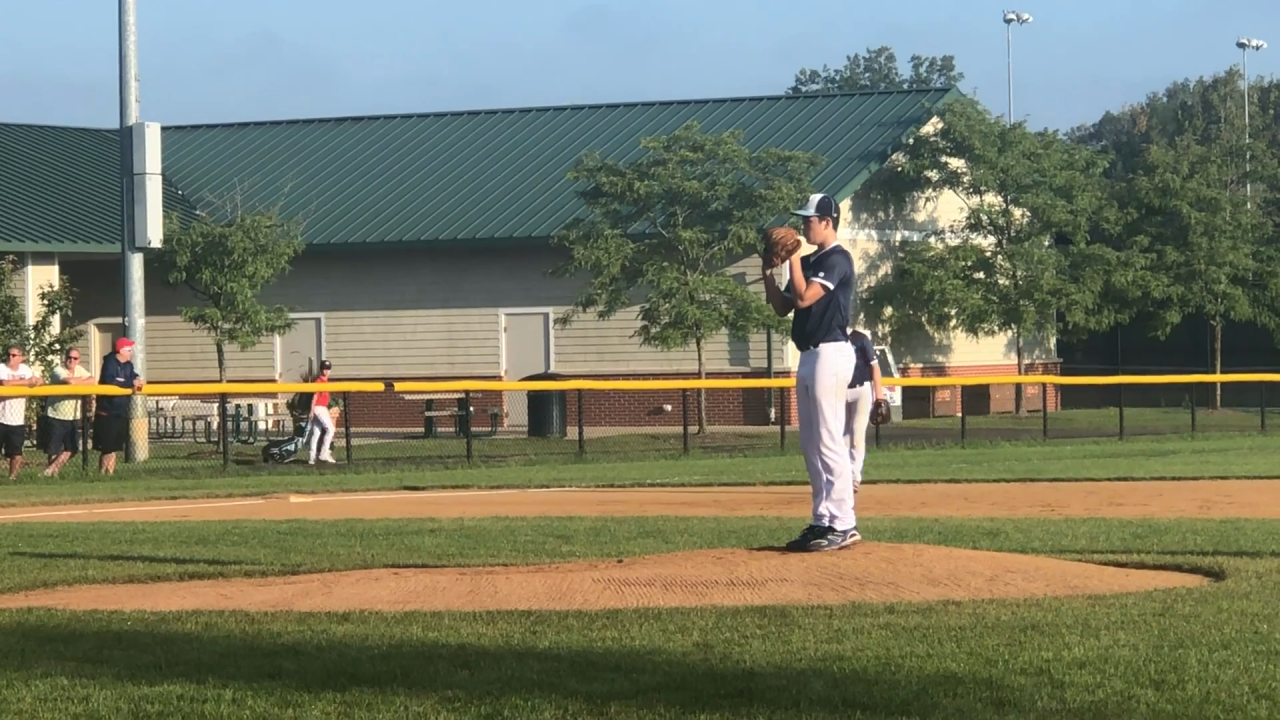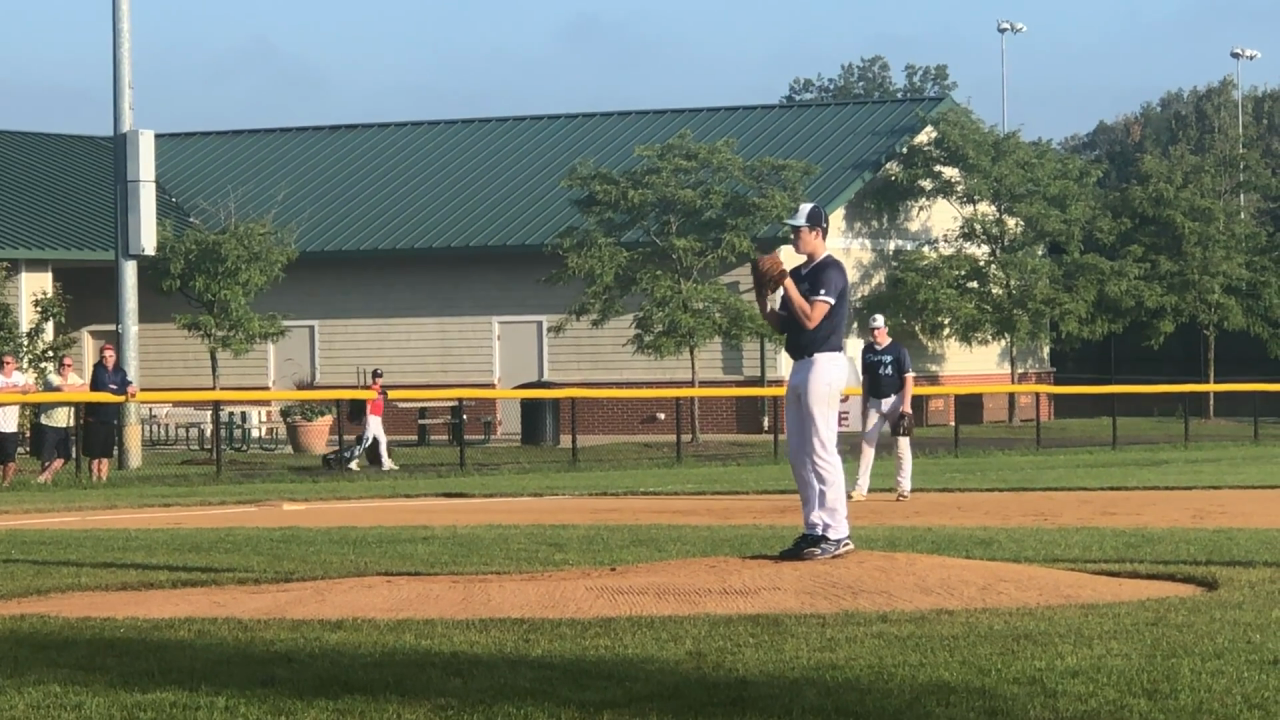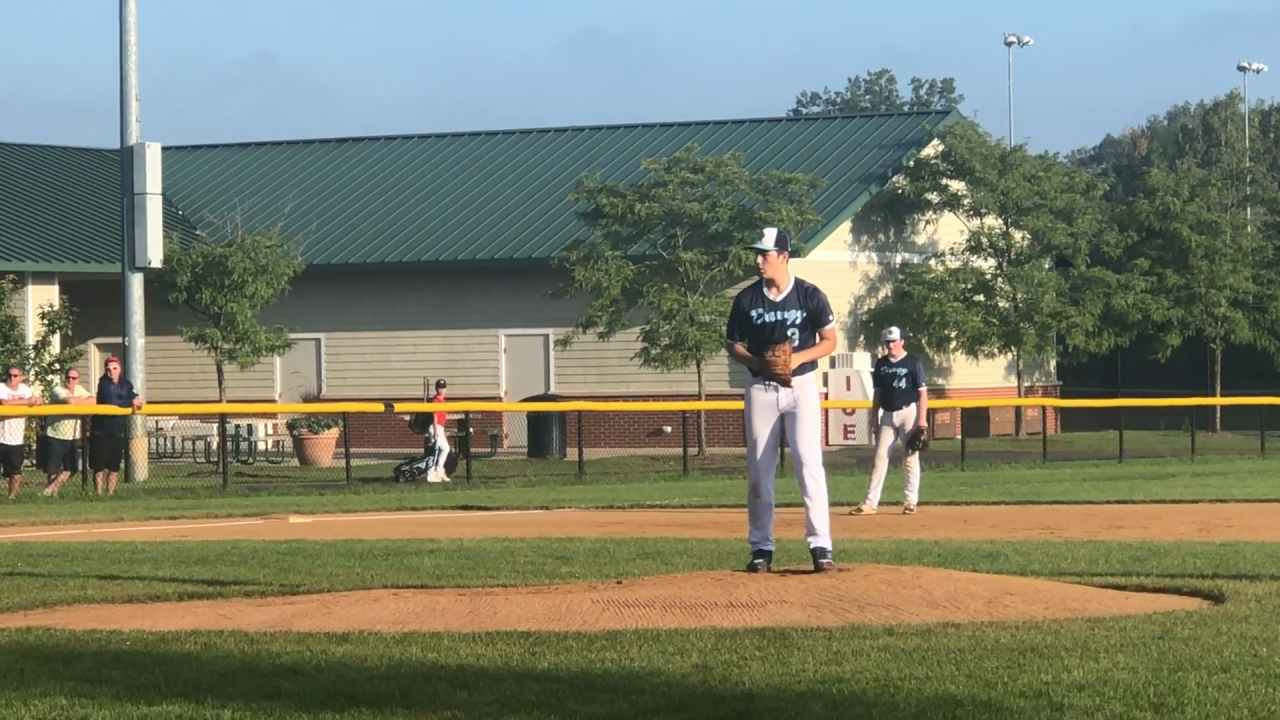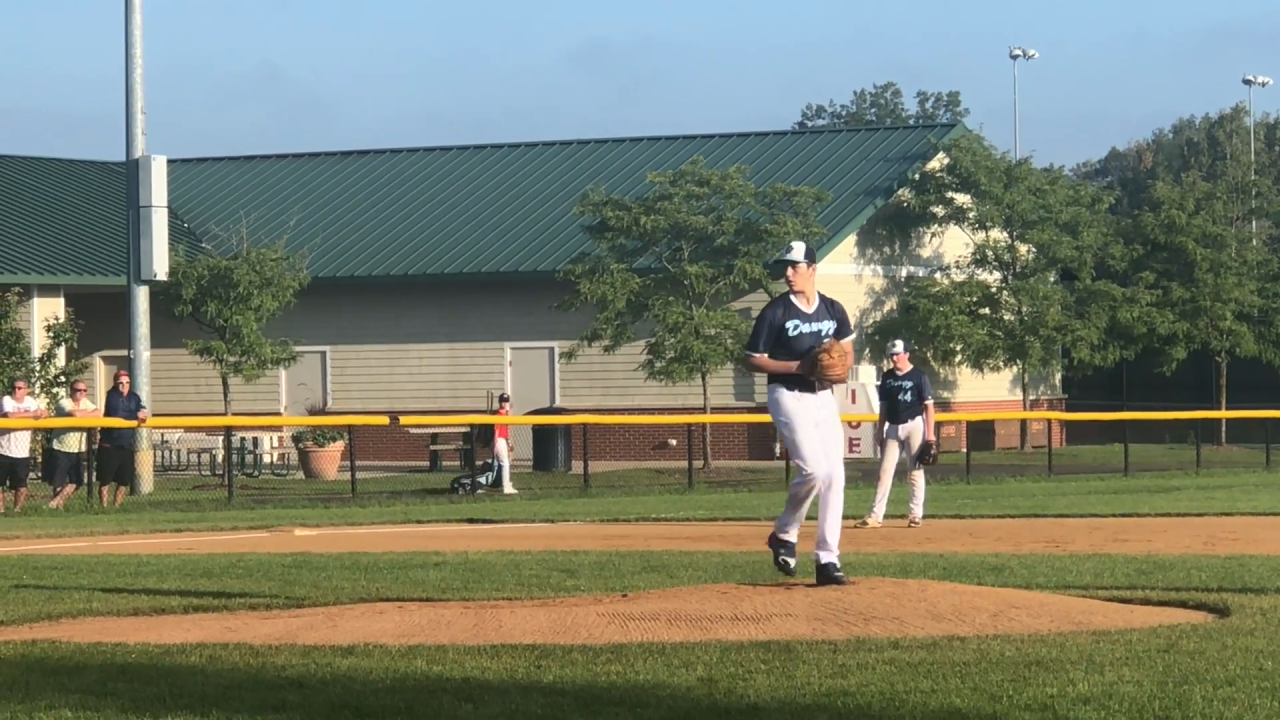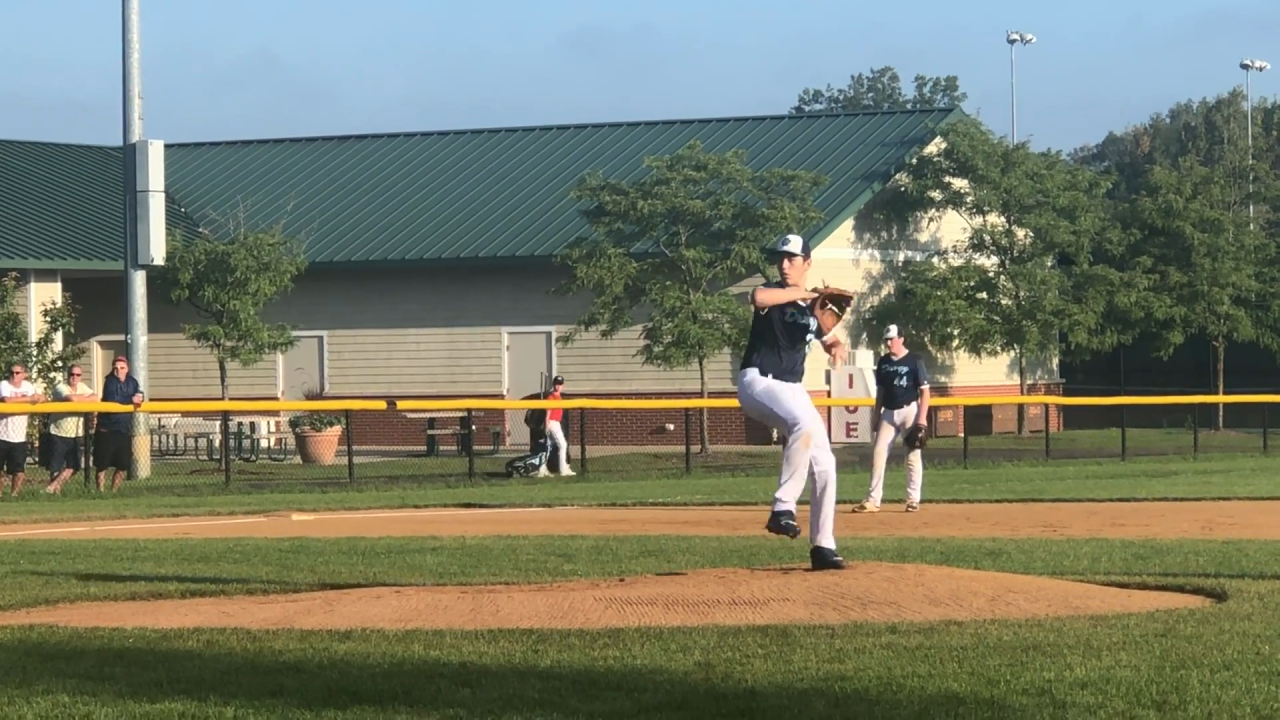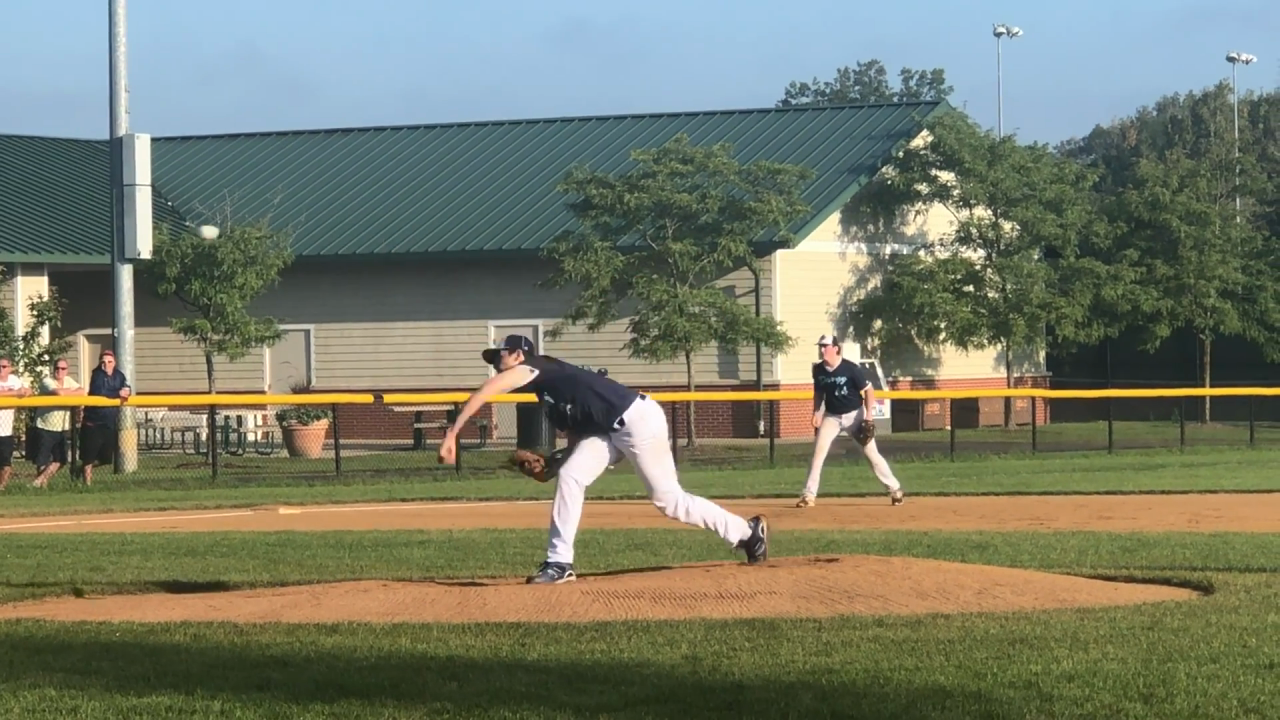
dt=0.7s
person 1, frame 1
left shoulder: (837, 259)
right shoulder: (809, 261)
left elbow: (803, 298)
right elbow: (782, 306)
left wrist: (792, 257)
right wrist: (768, 270)
left hip: (830, 355)
right hip: (808, 356)
left knee: (829, 441)
right knee: (811, 444)
left ankle: (843, 525)
right ankle: (822, 521)
person 1, frame 2
left shoulder: (830, 271)
right shoulder: (799, 273)
left elbow: (810, 319)
right elbow: (781, 326)
left wrist: (786, 281)
right wrist: (762, 294)
left hip: (822, 366)
right hip: (800, 367)
left knee: (821, 452)
right knee: (799, 454)
left ankle: (837, 535)
right ankle: (814, 531)
person 1, frame 3
left shoulder: (810, 295)
right shoulder: (746, 299)
left elbow: (829, 341)
right elbow: (734, 346)
left wrist: (797, 358)
right wrist: (757, 361)
left hip: (801, 386)
right hip: (761, 389)
left knee: (808, 461)
right knee: (760, 470)
left ankle: (819, 544)
right ankle: (762, 547)
person 1, frame 4
left shoulder: (833, 310)
right shoulder: (774, 311)
left elbow: (847, 355)
right elbow: (753, 360)
right wrist: (797, 366)
left hip: (823, 398)
right hip: (788, 396)
left knee: (834, 478)
right knee: (814, 471)
left ankle: (827, 560)
right ankle: (784, 535)
person 1, frame 5
left shoulder: (812, 310)
right shoulder: (770, 290)
left elbow: (834, 347)
right elbow: (759, 297)
left wrist: (837, 350)
right wrist: (806, 294)
left hip: (793, 390)
right hip: (758, 383)
left knee: (824, 464)
right knee: (807, 426)
left ankle: (822, 546)
right ankle: (783, 509)
person 1, frame 6
left shoulder: (539, 369)
right shoulder: (549, 387)
left elbow: (492, 387)
right elbow: (578, 429)
left wrist: (454, 431)
left hip: (639, 420)
right hip: (614, 427)
left knee: (671, 502)
right knee: (570, 479)
left ankle: (746, 532)
right ankle: (560, 562)
